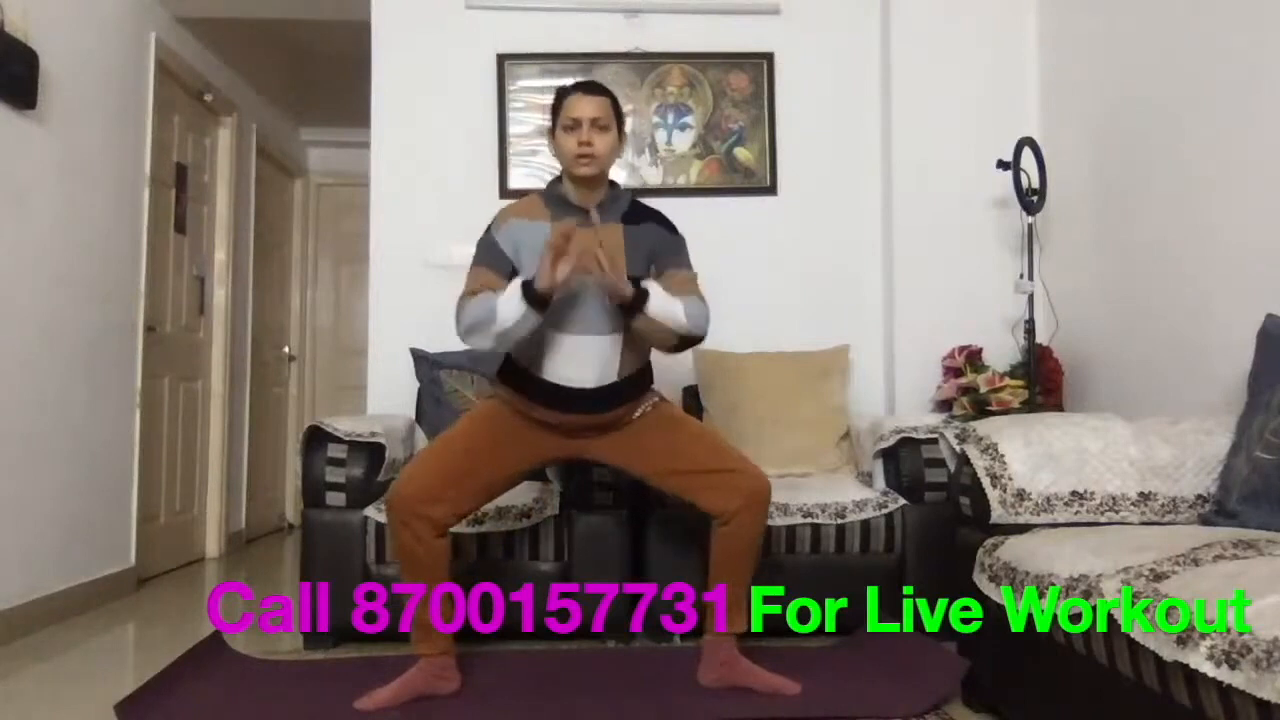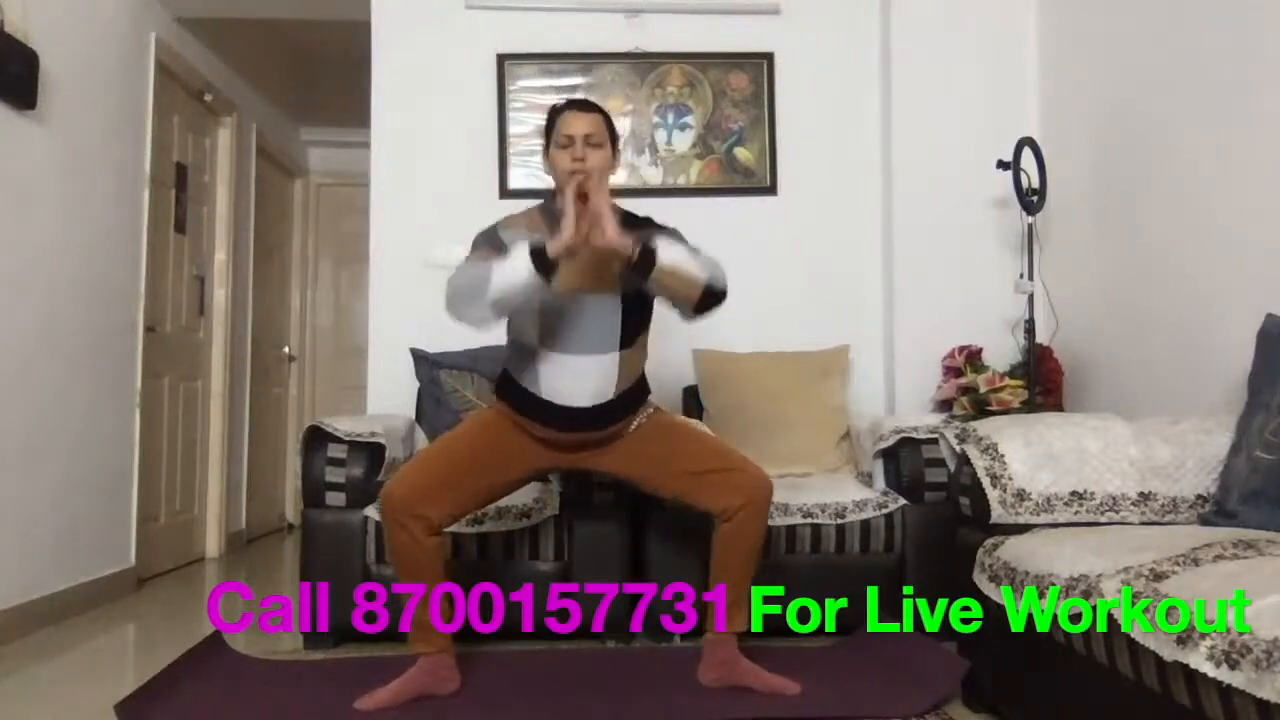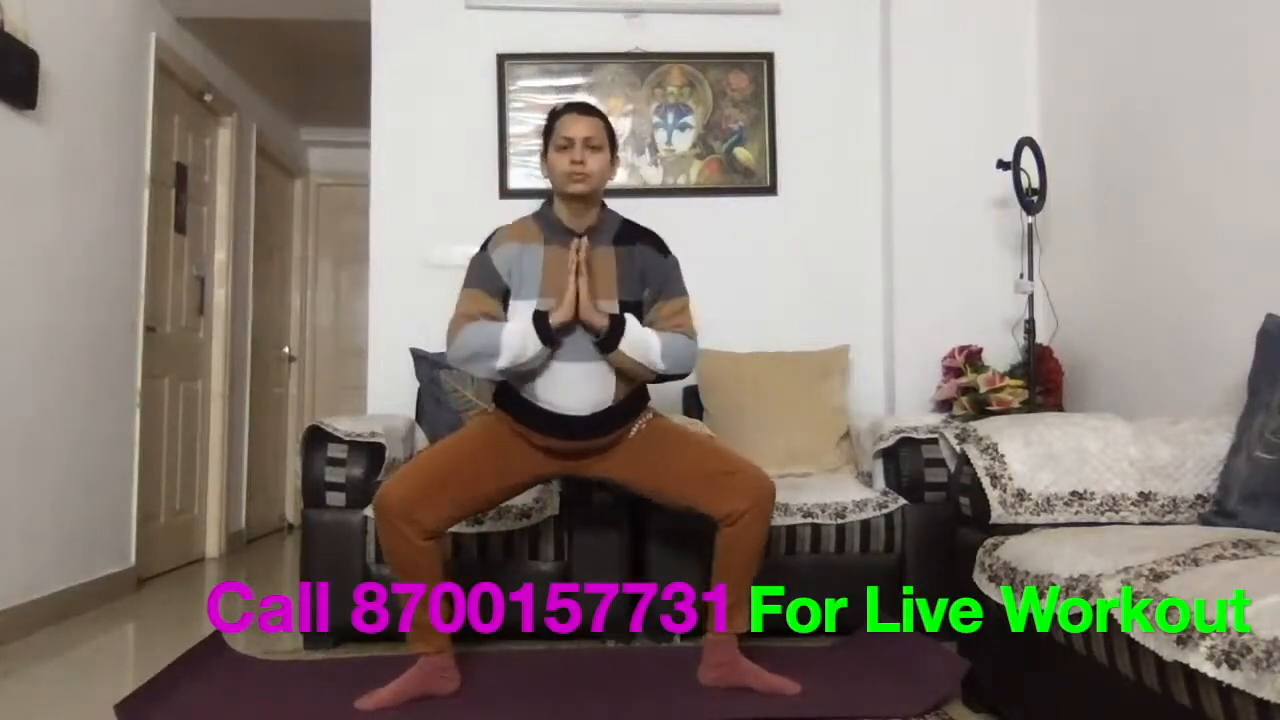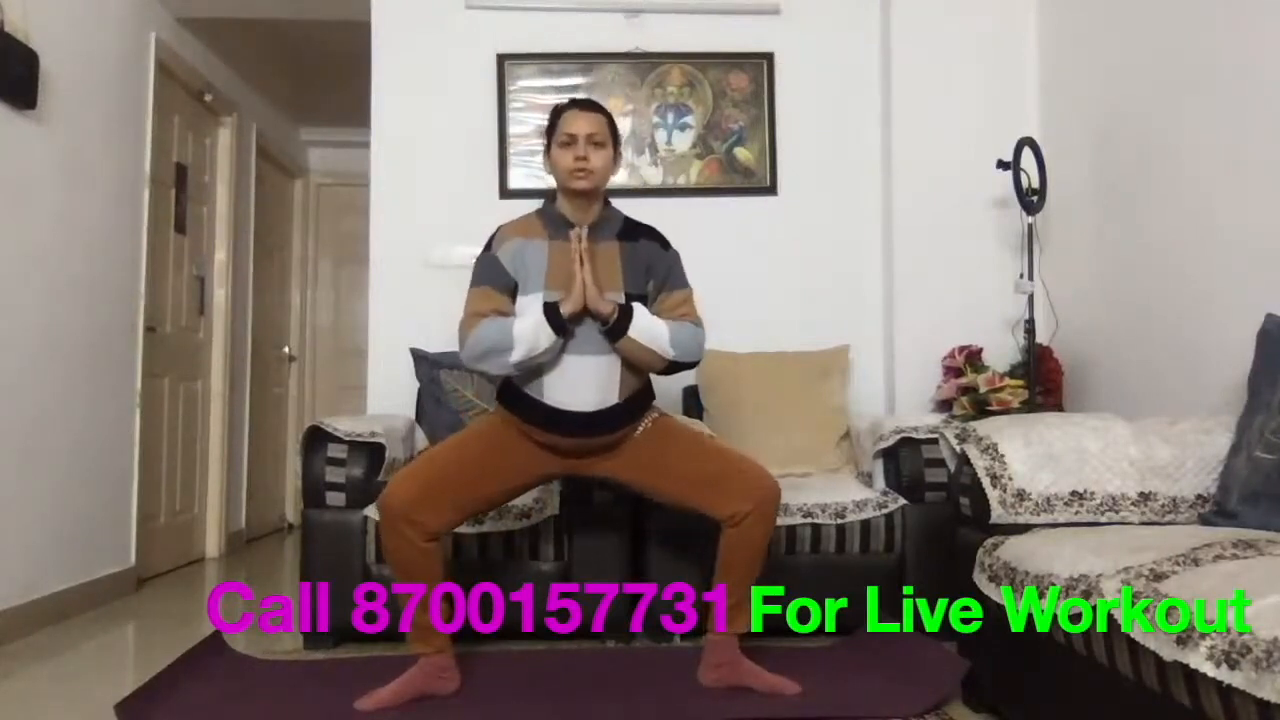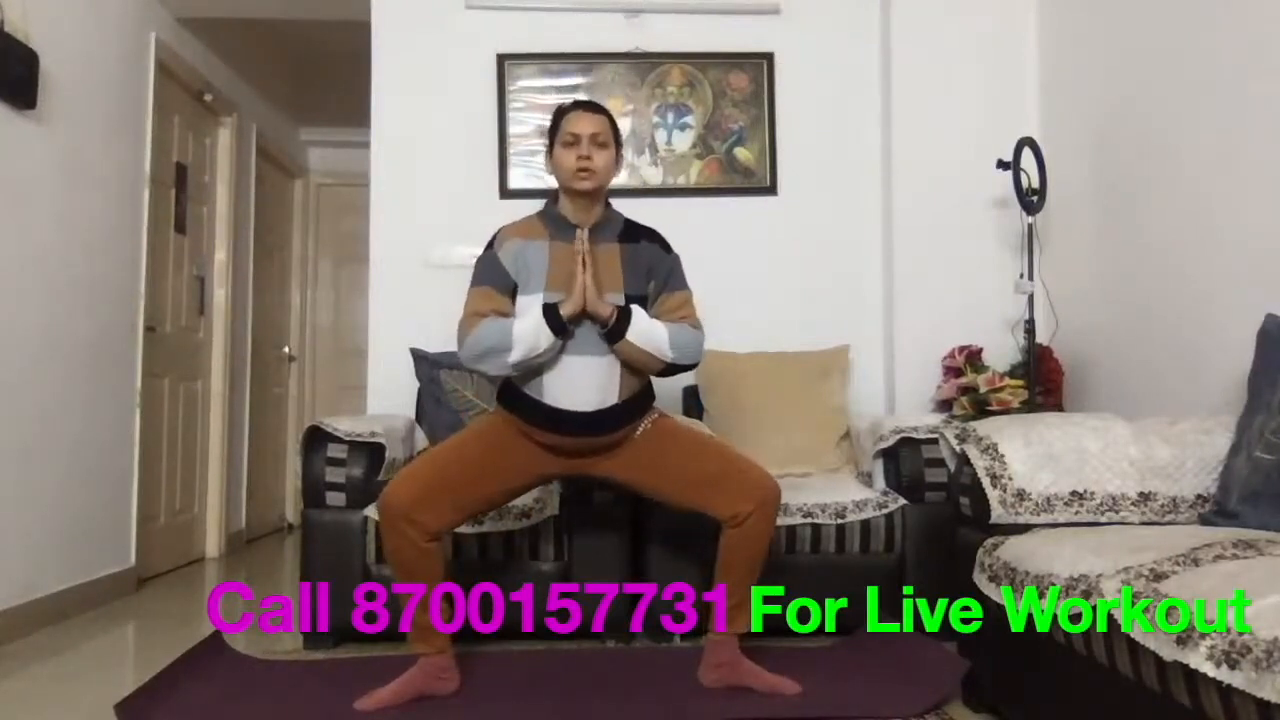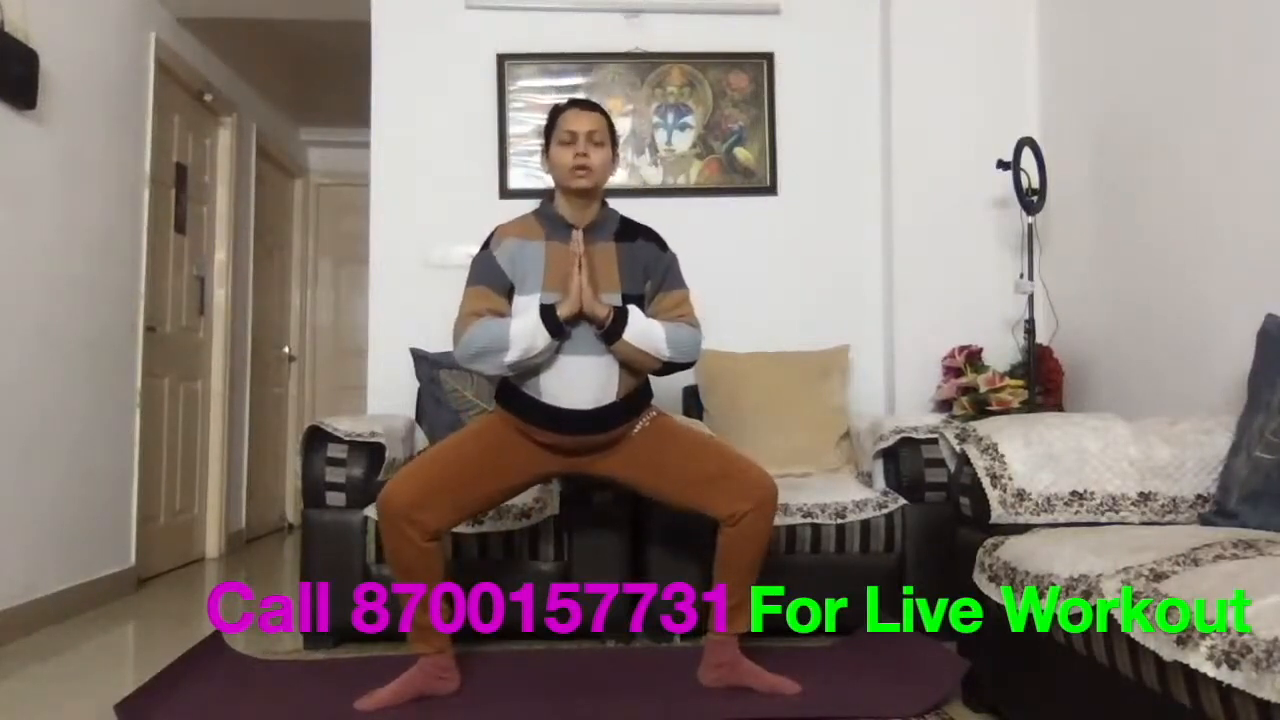
dt=0.5s
person 1, frame 1
left shoulder: (651, 228)
right shoulder: (516, 223)
left elbow: (692, 323)
right elbow: (473, 322)
left wrist: (627, 289)
right wrist: (540, 285)
left hip: (627, 410)
right hip: (526, 409)
left knee: (747, 492)
right knee: (411, 500)
left ankle: (721, 653)
right ankle: (434, 661)
person 1, frame 2
left shoulder: (640, 238)
right shoulder: (517, 233)
left elbow: (710, 288)
right elbow: (464, 298)
left wrist: (627, 246)
right wrist: (552, 250)
left hip: (623, 423)
right hip: (522, 421)
left knee: (748, 490)
right knee: (404, 501)
left ankle: (722, 653)
right ankle: (434, 661)
person 1, frame 3
left shoulder: (646, 251)
right shoulder: (506, 247)
left elbow: (680, 356)
right elbow: (465, 348)
left wrist: (602, 322)
right wrist: (553, 318)
left hip: (623, 428)
right hip: (521, 427)
left knee: (751, 493)
right knee: (399, 505)
left ankle: (723, 654)
right ankle: (433, 661)
person 1, frame 4
left shoulder: (648, 246)
right shoulder: (511, 243)
left elbow: (687, 347)
right elbow: (477, 346)
left wrist: (611, 310)
right wrist: (561, 309)
left hip: (629, 428)
right hip: (525, 427)
left knee: (756, 495)
right knee: (402, 507)
left ankle: (723, 655)
right ankle: (434, 662)
person 1, frame 5
left shoulder: (648, 249)
right shoulder: (513, 244)
left elbow: (687, 349)
right elbow: (476, 347)
left wrist: (611, 315)
right wrist: (562, 312)
left hip: (629, 429)
right hip: (526, 428)
left knee: (756, 495)
right knee: (402, 505)
left ankle: (724, 654)
right ankle: (434, 662)
person 1, frame 6
left shoulder: (645, 247)
right shoulder: (508, 243)
left elbow: (685, 346)
right elbow: (471, 346)
left wrist: (606, 315)
right wrist: (557, 312)
left hip: (626, 427)
right hip: (523, 426)
left knee: (753, 494)
right knee: (402, 505)
left ankle: (723, 654)
right ankle: (434, 662)
